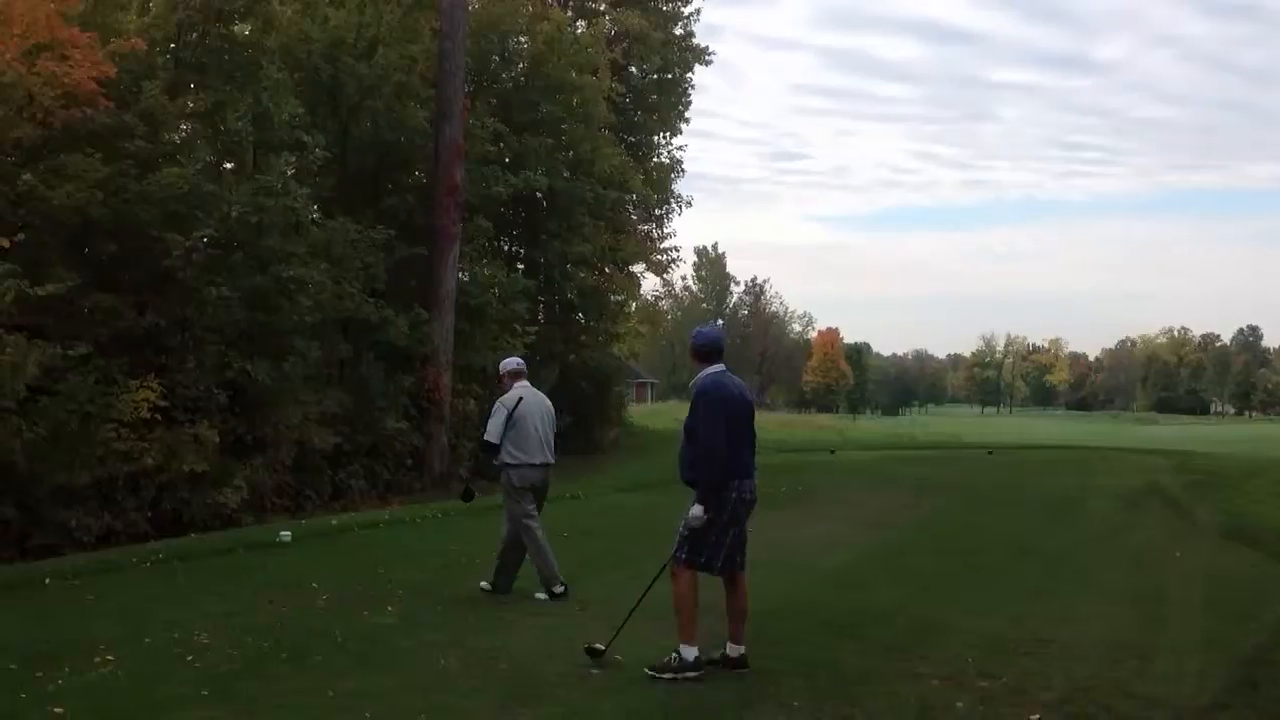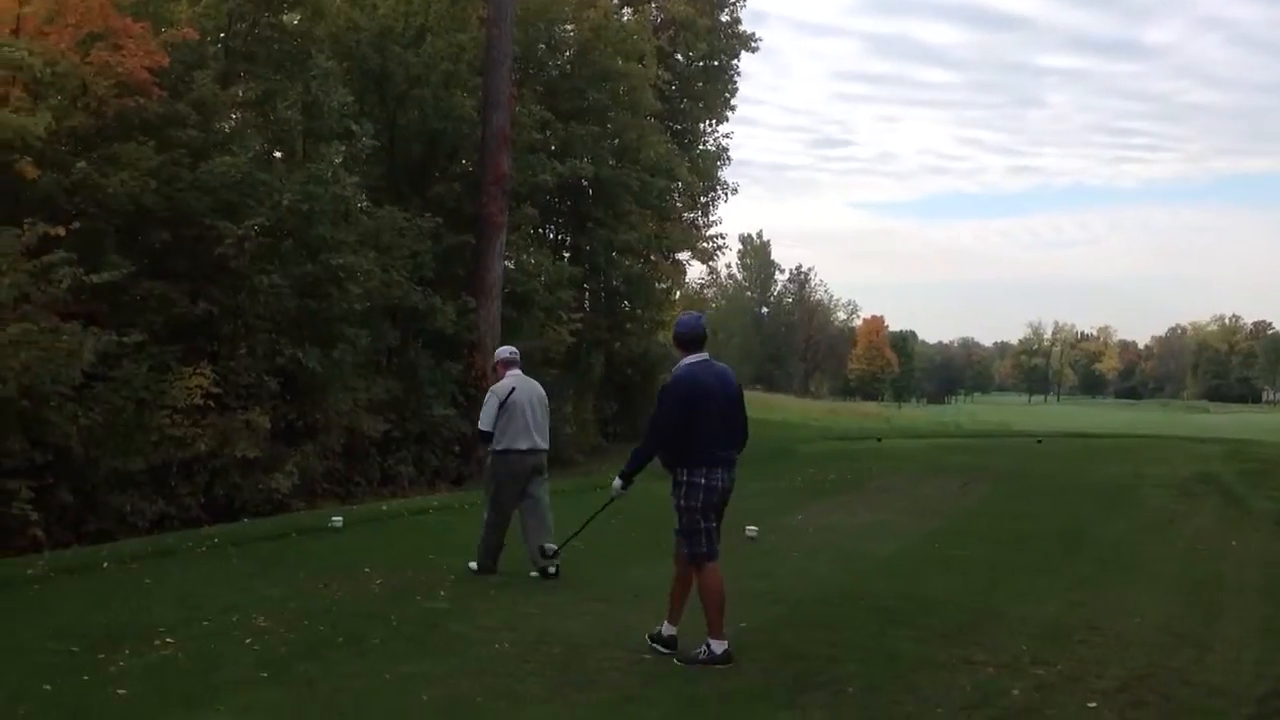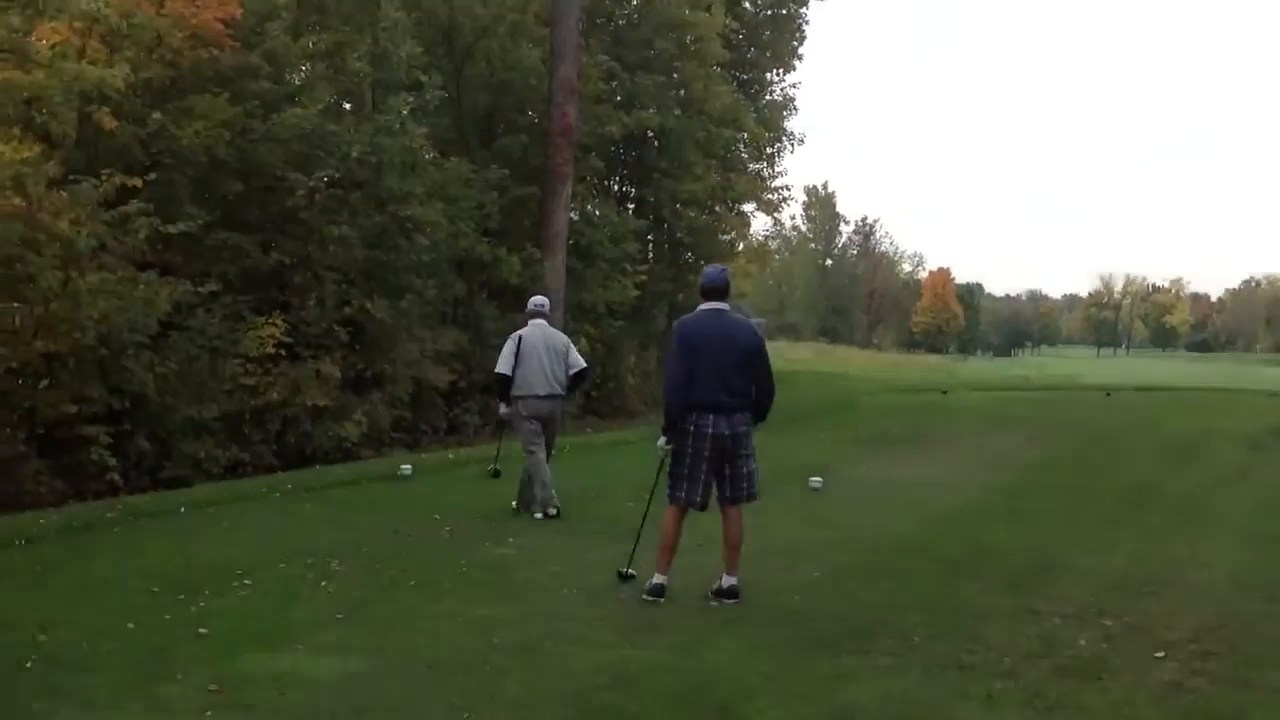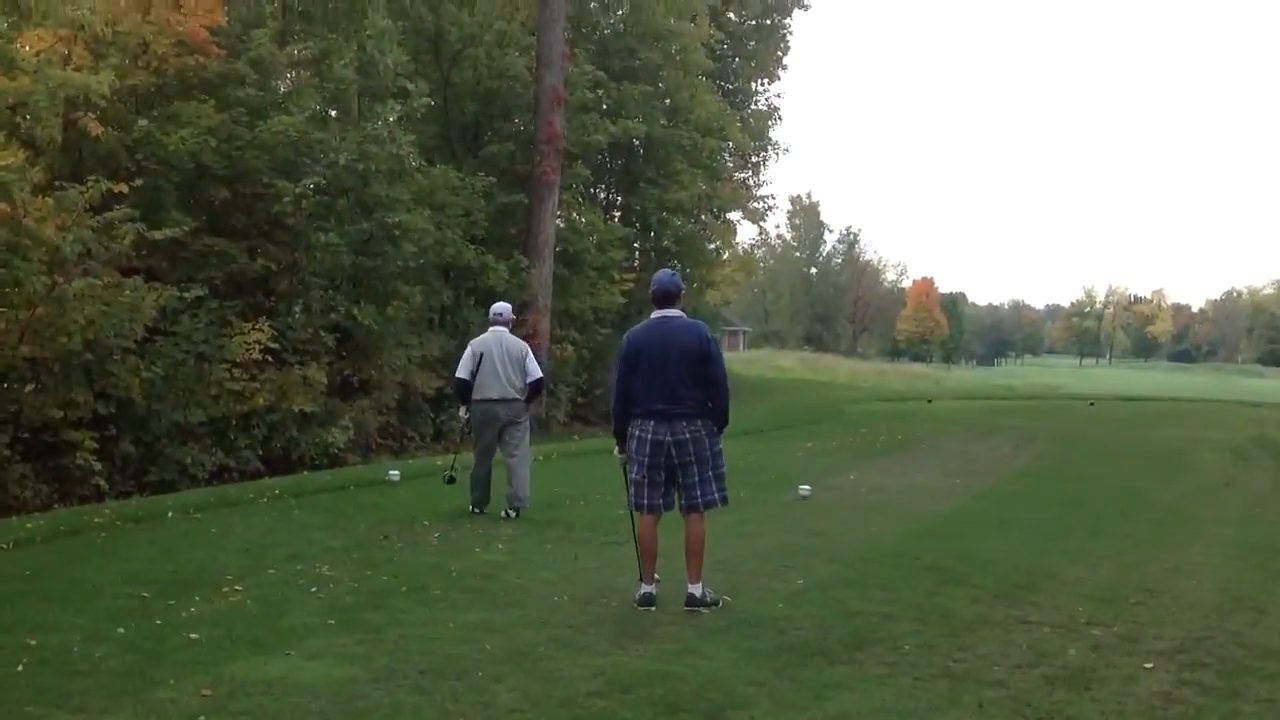
dt=0.7s
person 1, frame 1
left shoulder: (708, 388)
right shoulder: (739, 387)
left elbow: (712, 450)
left wrist: (702, 500)
left hip: (720, 492)
right hip: (742, 486)
left knee: (683, 565)
right knee: (732, 570)
left ankle: (687, 654)
right ankle: (735, 650)
person 1, frame 2
left shoulder: (681, 381)
right shoulder: (727, 376)
left elbow: (657, 435)
right elbow: (741, 430)
left wrist: (626, 475)
left hip: (694, 477)
right hip: (722, 474)
left knee: (704, 559)
right knee: (686, 553)
left ankle: (718, 646)
right ankle: (668, 631)
person 1, frame 3
left shoulder: (685, 328)
right shoulder: (747, 330)
left elbow: (674, 383)
right elbow: (765, 384)
left wrist: (669, 430)
right wrist: (754, 419)
left hip: (696, 422)
right hip: (736, 424)
left knee: (677, 503)
right knee: (732, 505)
left ankle: (659, 580)
right ankle: (730, 581)
person 1, frame 4
left shoulder: (634, 337)
right shoulder: (699, 333)
left elbow: (621, 392)
right elbow: (718, 386)
left wrist: (621, 438)
right wrist: (717, 427)
left hip: (647, 430)
right hip: (692, 429)
left knee: (648, 513)
right knee: (695, 511)
left ankle: (647, 589)
right ankle: (695, 589)
person 2, frame 1
left shoulder: (506, 401)
right shoulder: (545, 401)
left elbow: (490, 443)
left wrist: (498, 455)
left hip: (518, 472)
right hip: (543, 470)
left knee: (528, 527)
right knee: (518, 525)
left ankle: (554, 583)
right ankle: (501, 581)
person 2, frame 2
left shoulder: (498, 390)
right shoulder: (538, 388)
left elbow: (485, 431)
left wrist: (492, 444)
left hip: (507, 457)
right hip: (537, 456)
left knee: (497, 511)
right knee: (537, 510)
left ankle: (486, 562)
right ankle: (546, 564)
person 2, frame 3
left shoulder: (517, 338)
right shoulder: (561, 339)
left elbow: (503, 374)
right elbow: (581, 371)
left wrist: (504, 402)
right wrist: (565, 390)
left hip: (526, 402)
right hip: (554, 402)
left knee: (535, 453)
right knee: (540, 452)
left ankle: (548, 504)
right ankle: (525, 500)
person 2, frame 4
left shoulder: (476, 344)
right shoulder: (521, 345)
left elbow: (462, 379)
right elbow: (537, 382)
left wrist: (464, 404)
right wrist: (526, 402)
left hip: (483, 407)
right hip: (514, 408)
left knee: (482, 457)
right knee: (517, 456)
left ankle: (478, 504)
right ankle: (515, 505)
